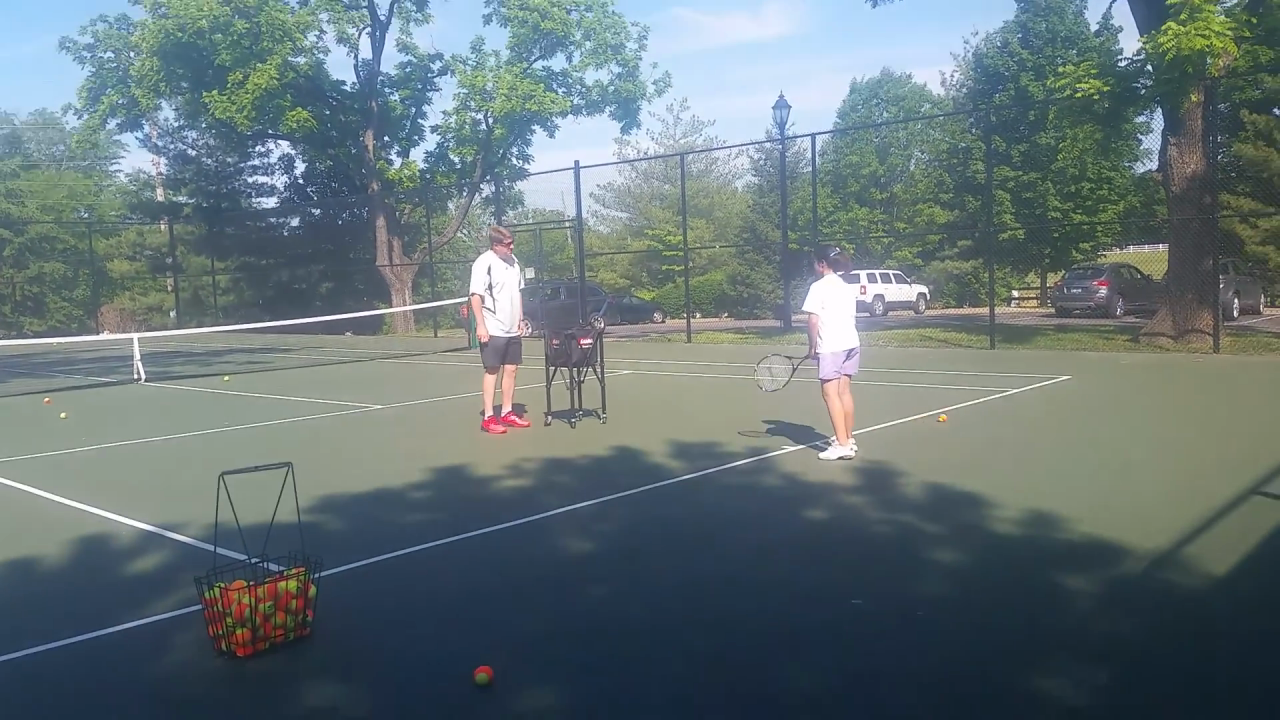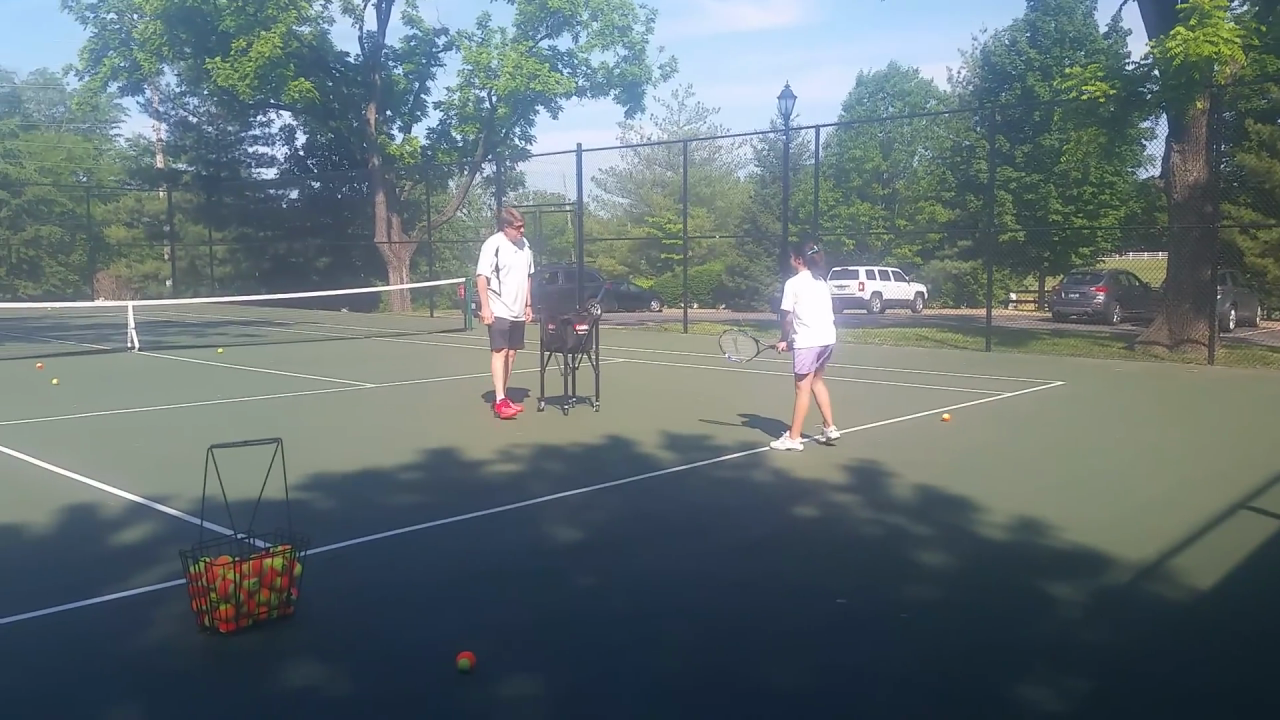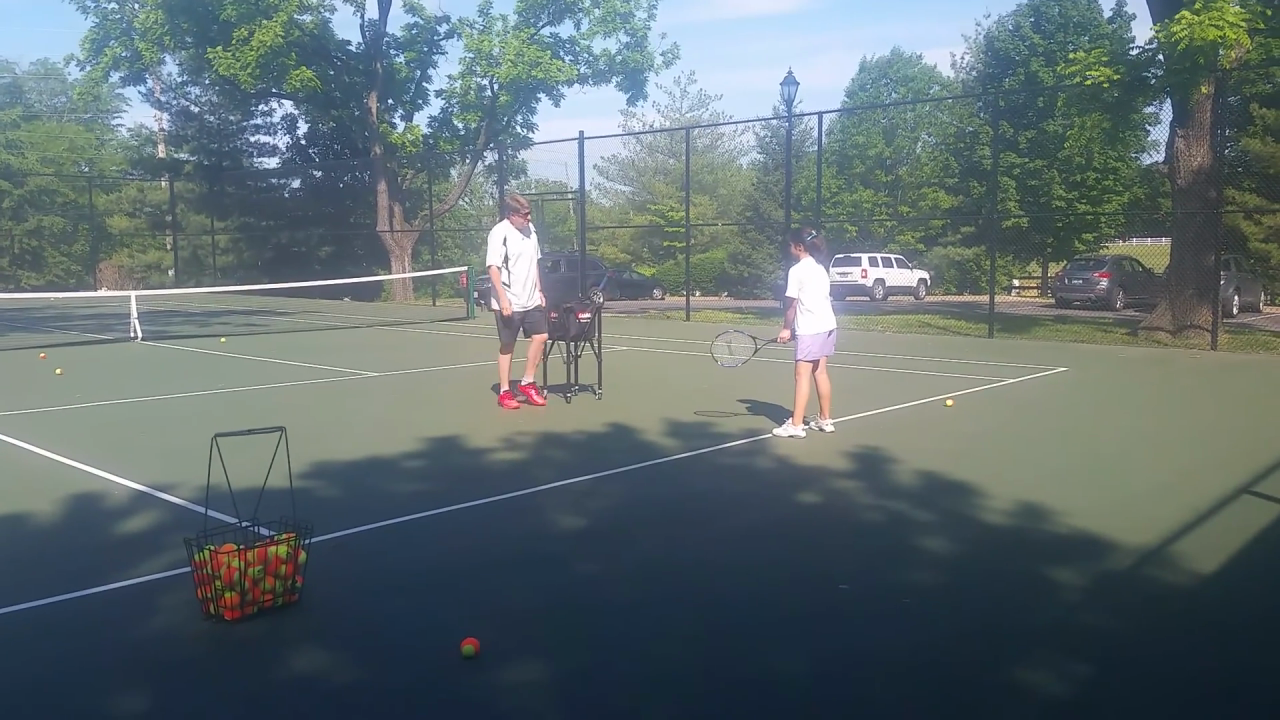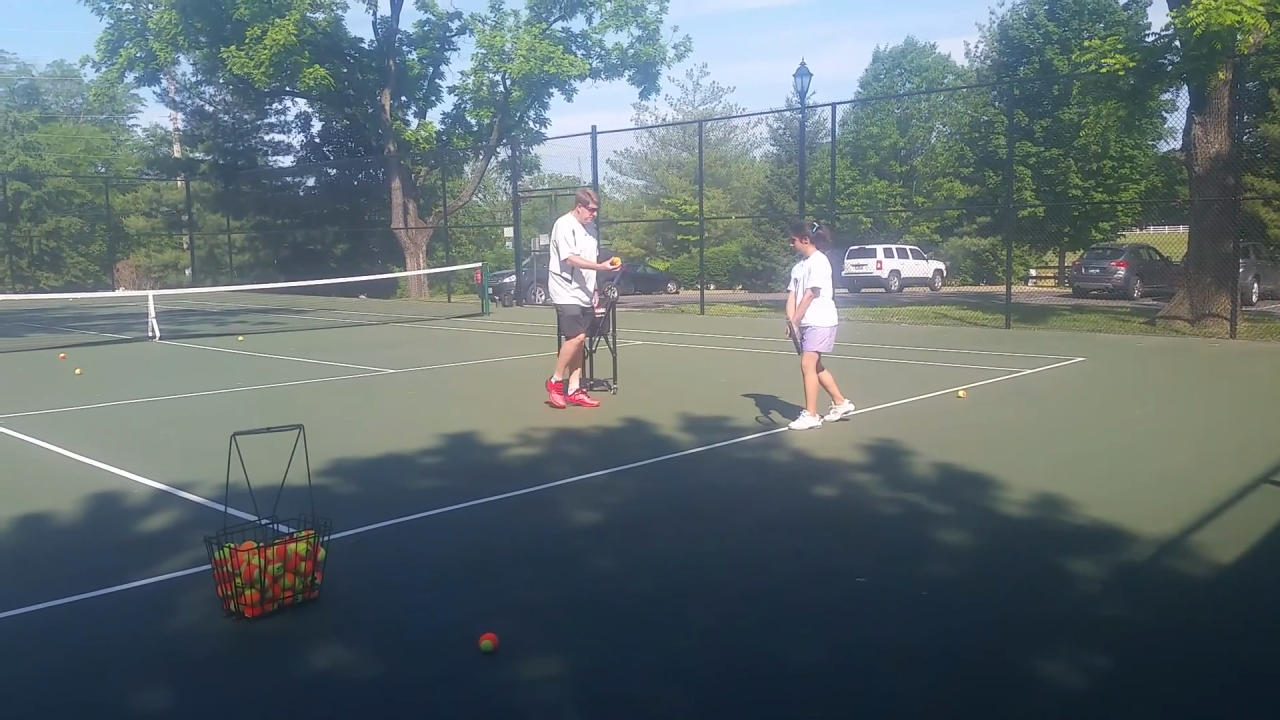
dt=0.7s
person 1, frame 1
left shoulder: (513, 261)
right shoulder: (484, 263)
right elbow: (475, 295)
left wrist: (520, 318)
right wrist: (480, 325)
left hip: (512, 328)
right hip: (493, 329)
left knee: (511, 369)
right knee: (493, 371)
left ankle: (507, 413)
right ankle: (488, 417)
person 1, frame 2
left shoulder: (524, 244)
right shoulder: (493, 244)
right elbow: (481, 277)
left wrist: (528, 304)
right wrist: (485, 306)
left hip: (517, 311)
right hip: (498, 310)
left knee: (511, 353)
right knee: (500, 351)
left ankle: (503, 397)
right ankle: (499, 401)
person 1, frame 3
left shoulder: (530, 229)
right shoulder: (499, 233)
right elbow: (493, 268)
left wrist: (539, 290)
right wrist: (502, 299)
left hip: (530, 299)
right hip: (507, 302)
left knee: (541, 337)
right knee: (507, 346)
left ankle: (527, 383)
right ankle: (504, 392)
person 1, frame 4
left shoulder: (587, 227)
right shoulder: (564, 225)
right elbow: (570, 259)
left wrist: (593, 290)
right wrist: (600, 266)
left hip: (584, 295)
right hip: (566, 294)
left knee: (579, 340)
right knee: (576, 337)
left ankle: (574, 391)
right ankle: (556, 380)
person 2, frame 1
left shoulder: (818, 287)
right shoulder: (848, 286)
left elbow: (813, 321)
right elbow: (850, 316)
left wrist: (812, 346)
left hip: (831, 346)
right hip: (851, 343)
left knee: (830, 395)
right knee: (843, 391)
left ankle: (842, 443)
right ankle: (848, 440)
person 2, frame 2
left shoulder: (793, 283)
right shoulder: (821, 282)
left elbow: (787, 317)
right elbow: (827, 312)
left wrist: (784, 340)
left hip: (807, 341)
right hip: (827, 338)
left knee: (802, 389)
right knee: (816, 382)
left ankle: (794, 438)
right ankle: (830, 427)
person 2, frame 3
left shoulder: (797, 270)
right shoulder: (819, 268)
left elbow: (792, 304)
right elbow: (816, 300)
left wrist: (786, 329)
right wrist: (793, 328)
left hip: (810, 329)
right hip: (826, 325)
left knee: (802, 375)
right knee: (820, 372)
left ankle: (796, 425)
right ankle: (825, 419)
person 2, frame 4
left shoulder: (818, 262)
right shoulder: (799, 265)
left elbow: (810, 296)
right elbow: (792, 296)
left wrist: (793, 321)
right wrist: (791, 321)
left hip: (821, 322)
right hip: (808, 323)
left knee: (808, 365)
right knee: (815, 366)
left ankle: (811, 415)
right ankle: (840, 403)
